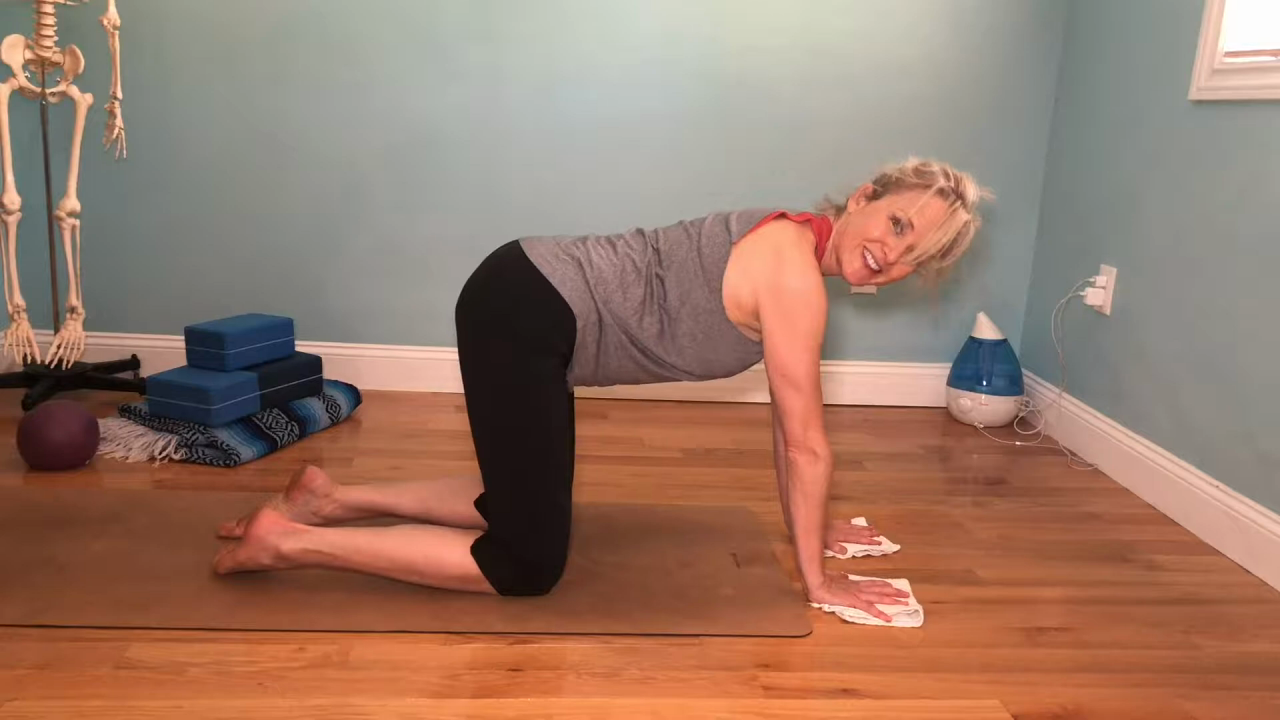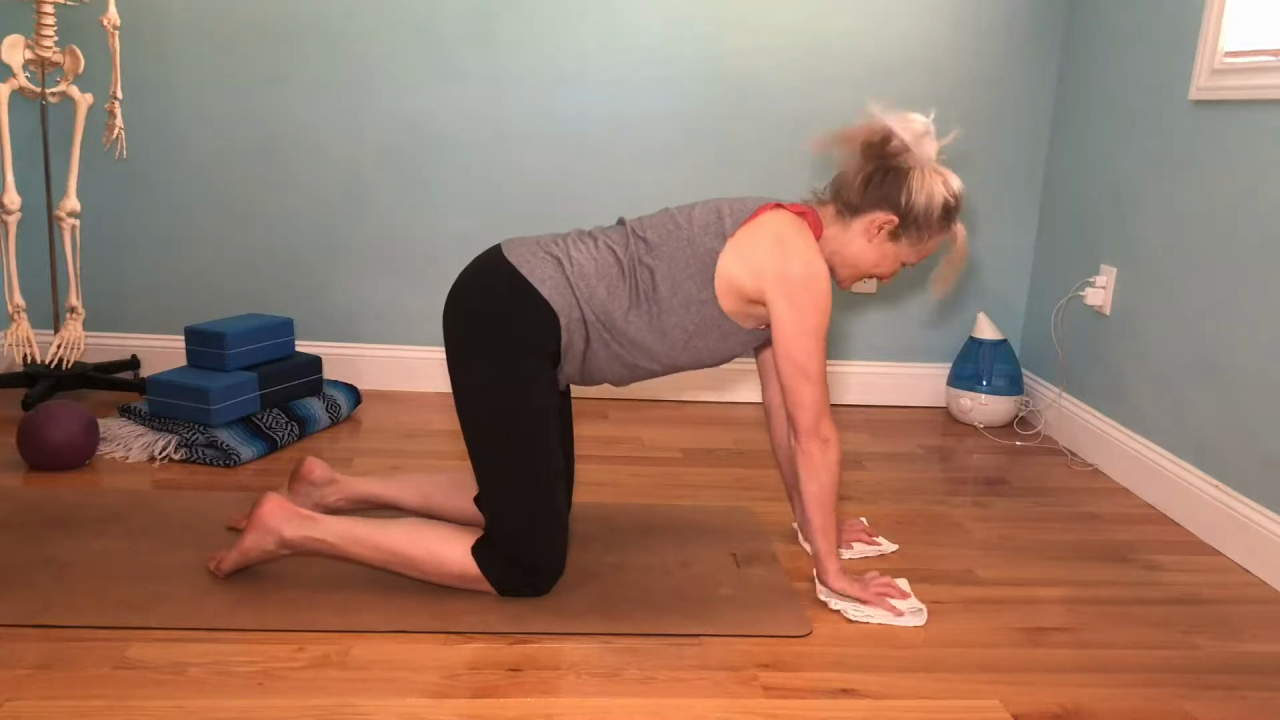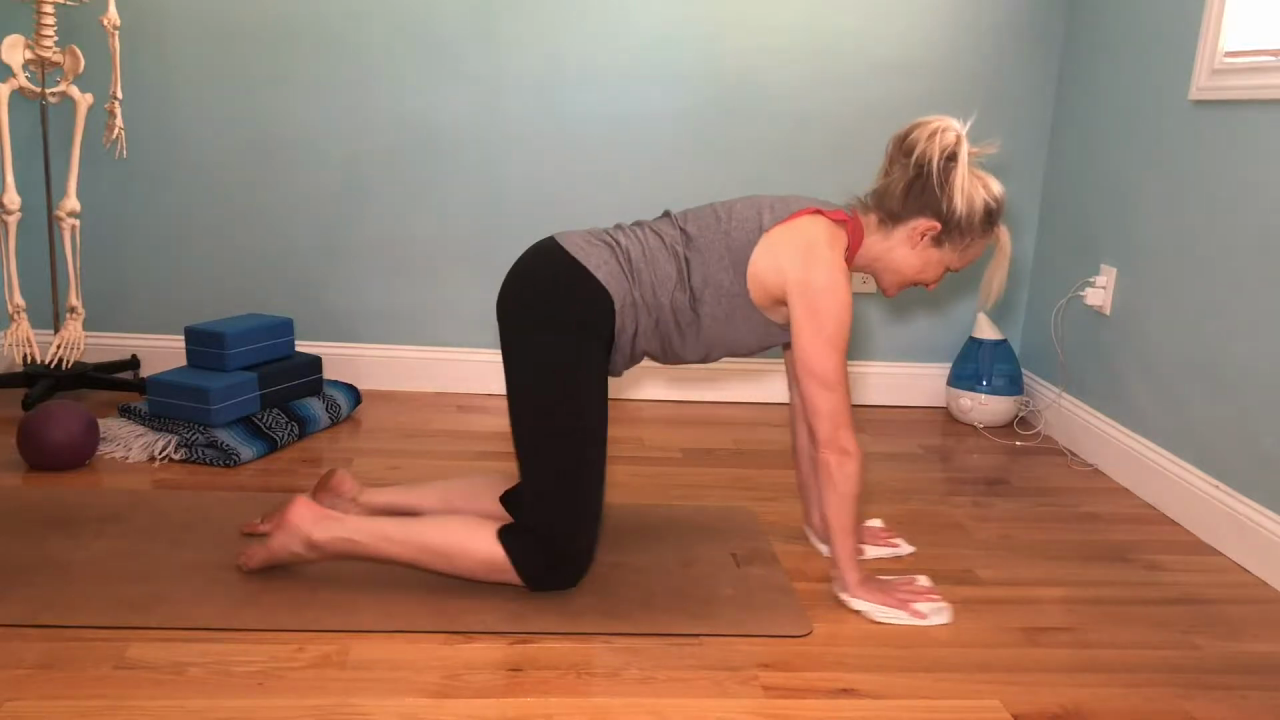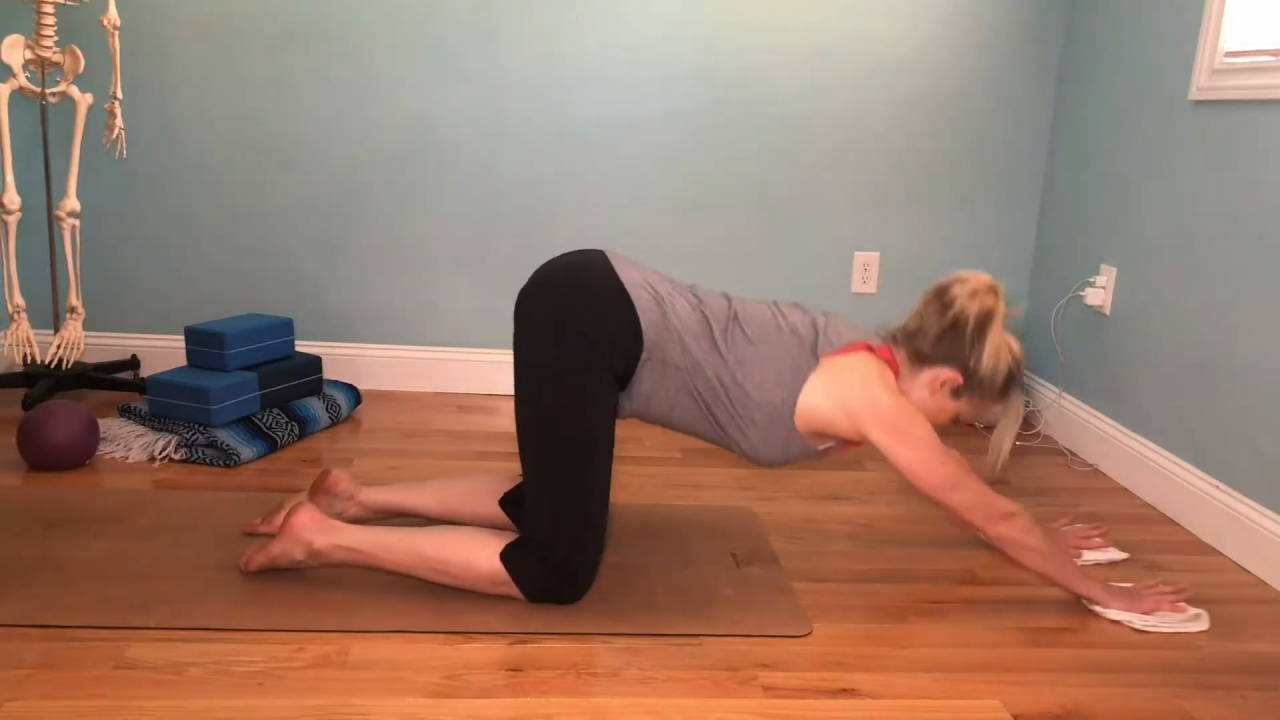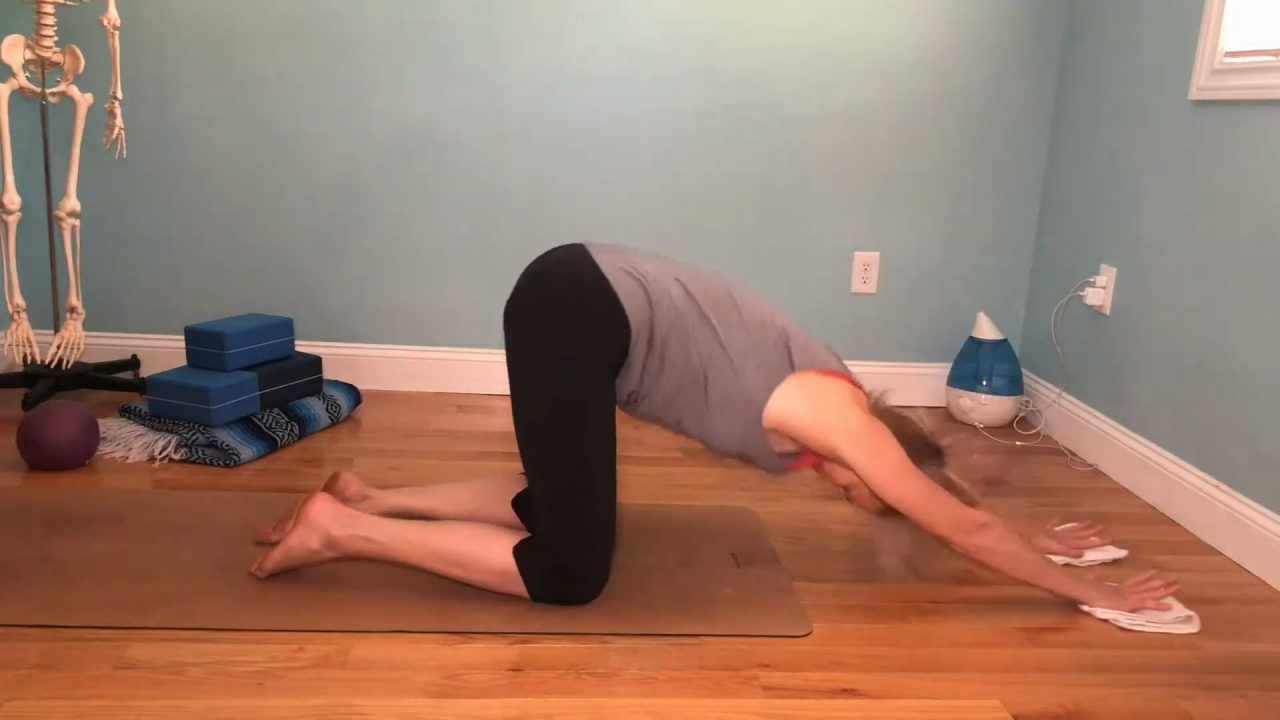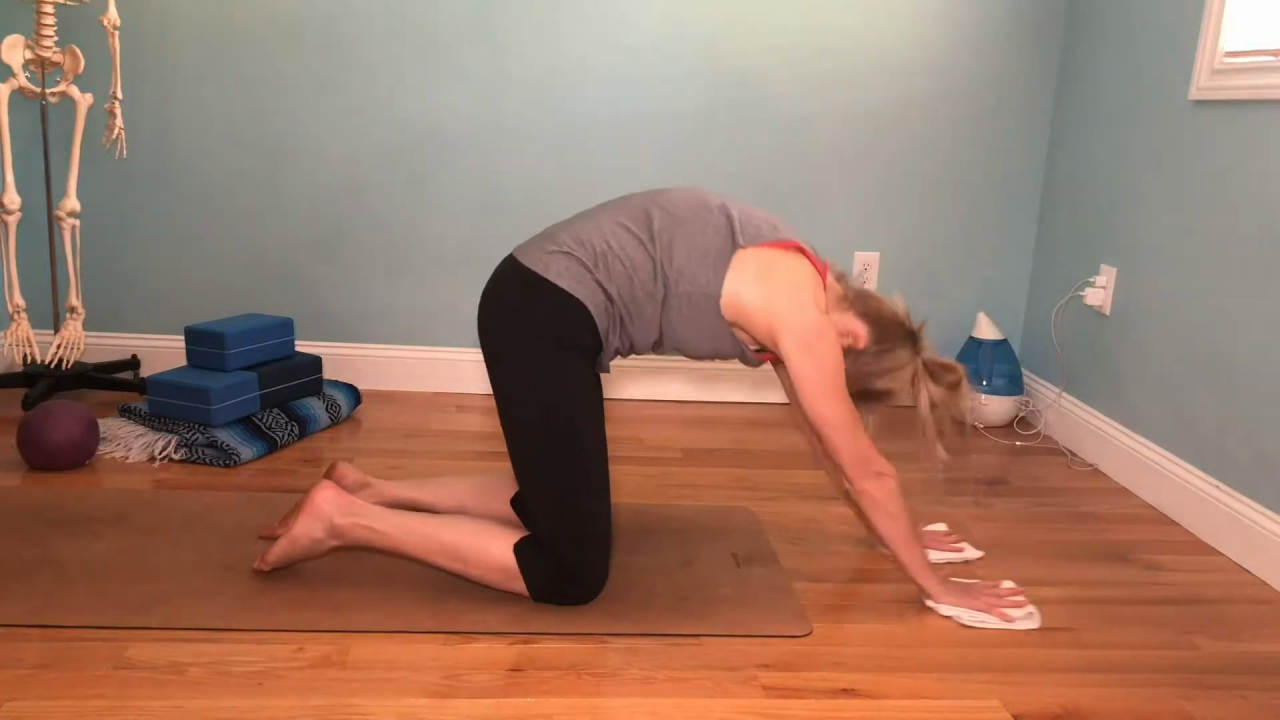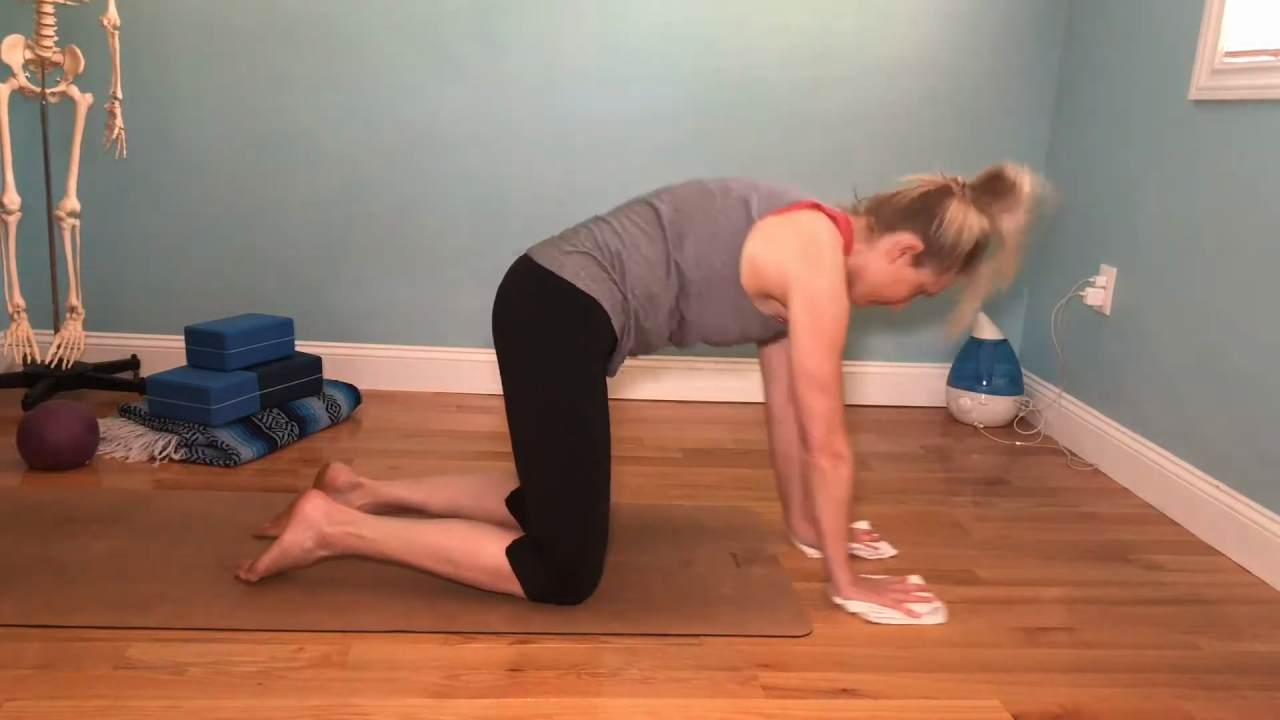
dt=0.5s
person 1, frame 1
left shoulder: (796, 246)
right shoulder: (794, 272)
left elbow: (787, 425)
right elbow: (806, 443)
left wrist: (812, 525)
right wrist: (818, 579)
left hip: (529, 299)
right hip: (522, 312)
left knee: (529, 506)
right knee: (529, 563)
left ankle: (333, 497)
right ankle: (290, 539)
person 1, frame 2
left shoulder: (784, 243)
right shoulder: (799, 261)
left elbow: (783, 413)
right elbow: (814, 433)
left wrist: (813, 521)
right wrist: (831, 573)
left hip: (518, 304)
right hip: (509, 316)
left knee: (530, 501)
right knee: (528, 564)
left ankle: (337, 489)
right ankle: (296, 528)
person 1, frame 3
left shoulder: (820, 239)
right shoulder: (821, 262)
left elbow: (807, 414)
right elbow: (835, 440)
left wrist: (822, 523)
right wrist: (852, 575)
left hip: (563, 292)
right hip: (564, 303)
left knee: (553, 501)
right knee: (556, 554)
left ankle: (359, 499)
right ankle: (320, 531)
person 1, frame 4
left shoulder: (868, 360)
right shoulder: (873, 399)
left elbow: (976, 502)
right elbow: (987, 510)
left wrist: (1046, 540)
right wrist: (1102, 592)
left hip: (584, 300)
right hip: (587, 323)
left knee: (550, 505)
right knee: (556, 568)
left ankle: (357, 495)
right ankle: (327, 537)
person 1, frame 5
left shoulder: (836, 399)
right shoulder: (843, 421)
left elbow: (959, 511)
right elbow: (964, 525)
left wrist: (1035, 539)
right wrist: (1092, 593)
left hip: (575, 294)
right hip: (577, 318)
left knee: (558, 507)
right knee: (569, 571)
left ankle: (369, 498)
right ankle: (345, 529)
person 1, frame 6
left shoulder: (797, 287)
right shoulder: (802, 306)
left elbow: (832, 442)
right elbow: (866, 467)
left wrist: (894, 531)
right wrist: (934, 585)
left hip: (541, 301)
right hip: (544, 312)
left knee: (561, 504)
right knee: (573, 570)
left ankle: (372, 489)
right ankle: (346, 519)
person 1, frame 7
left shoulder: (811, 246)
right shoulder: (821, 267)
left elbow: (785, 413)
right elbow: (826, 446)
left wrist: (807, 527)
right wrist: (845, 579)
left hip: (556, 300)
right hip: (562, 310)
left knee: (557, 504)
right knee: (564, 572)
left ankle: (366, 491)
right ankle: (336, 527)
